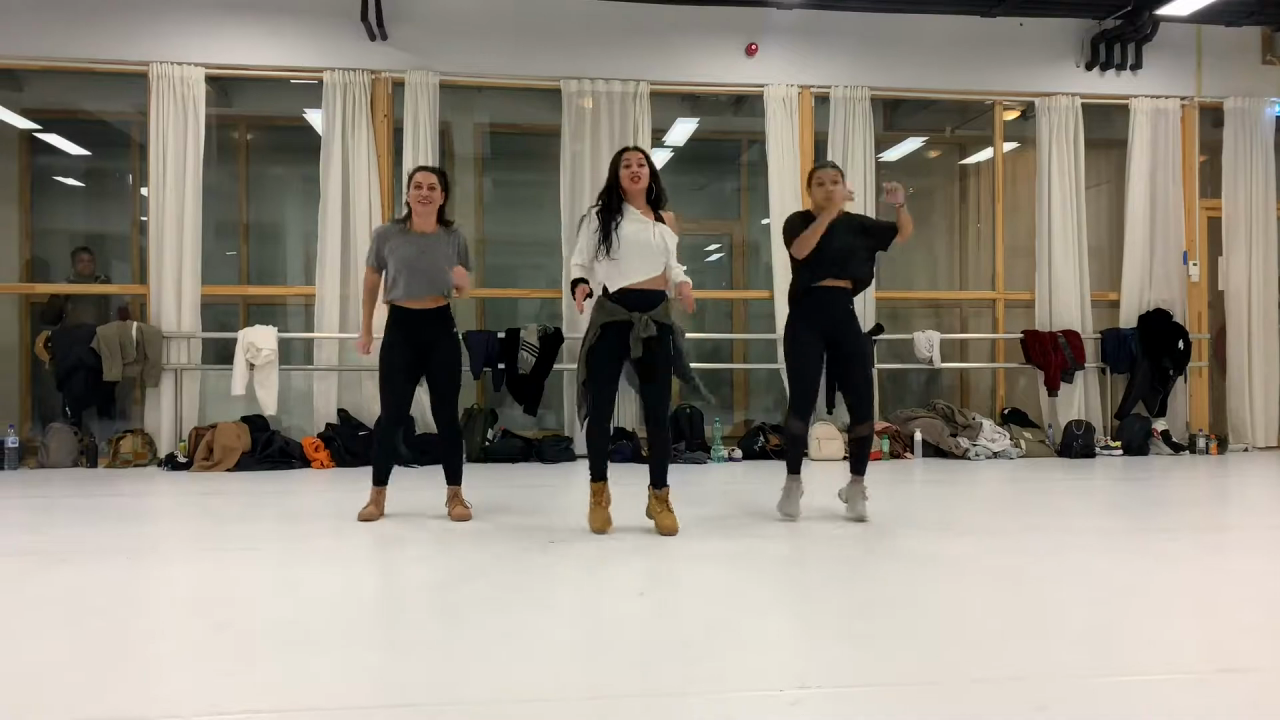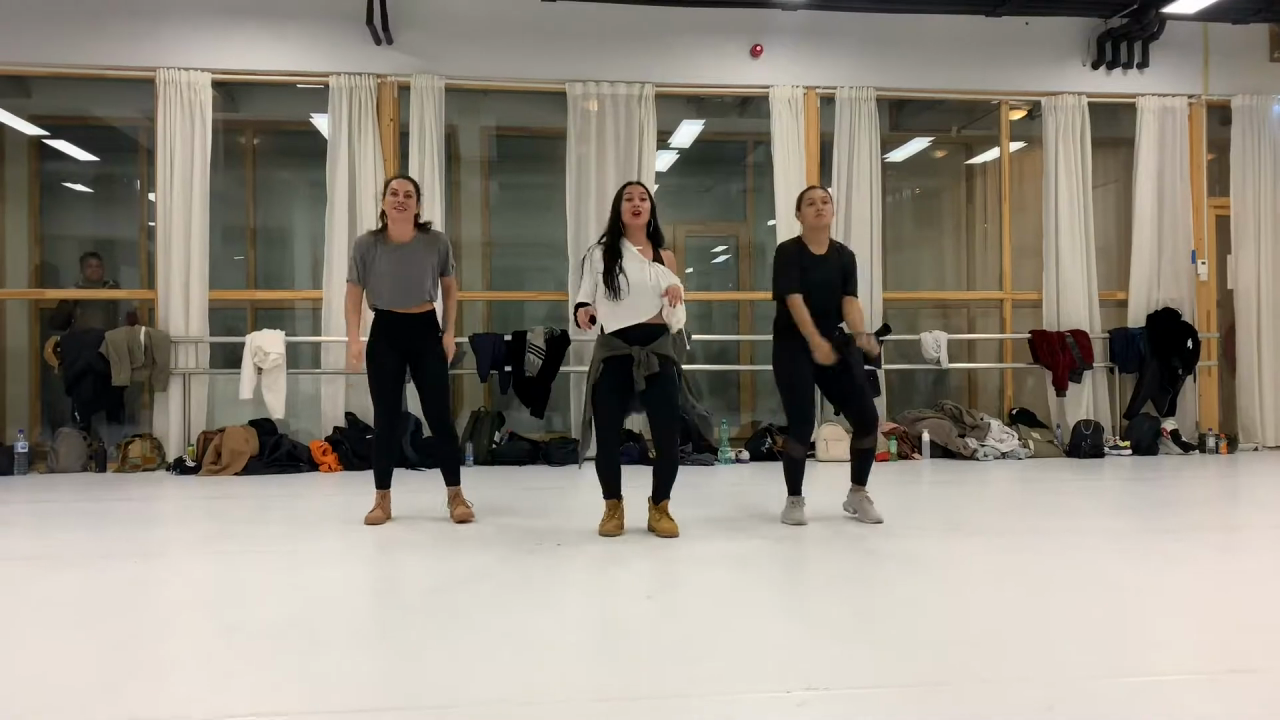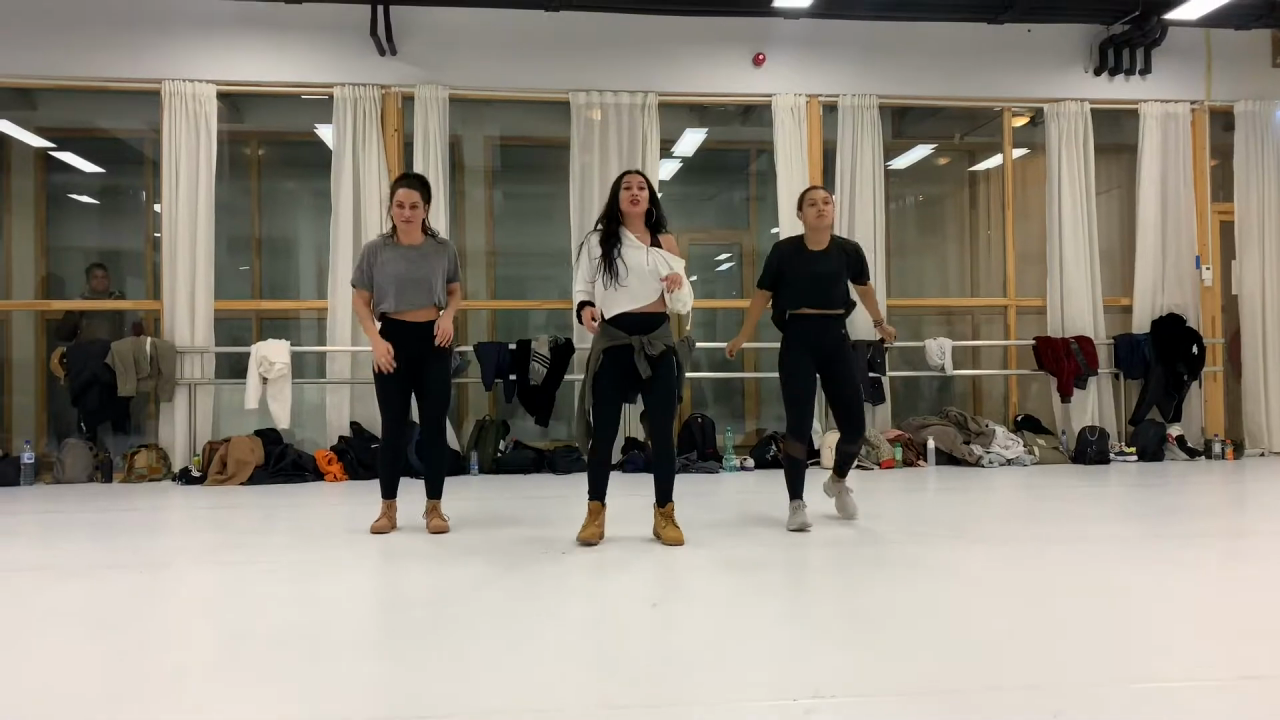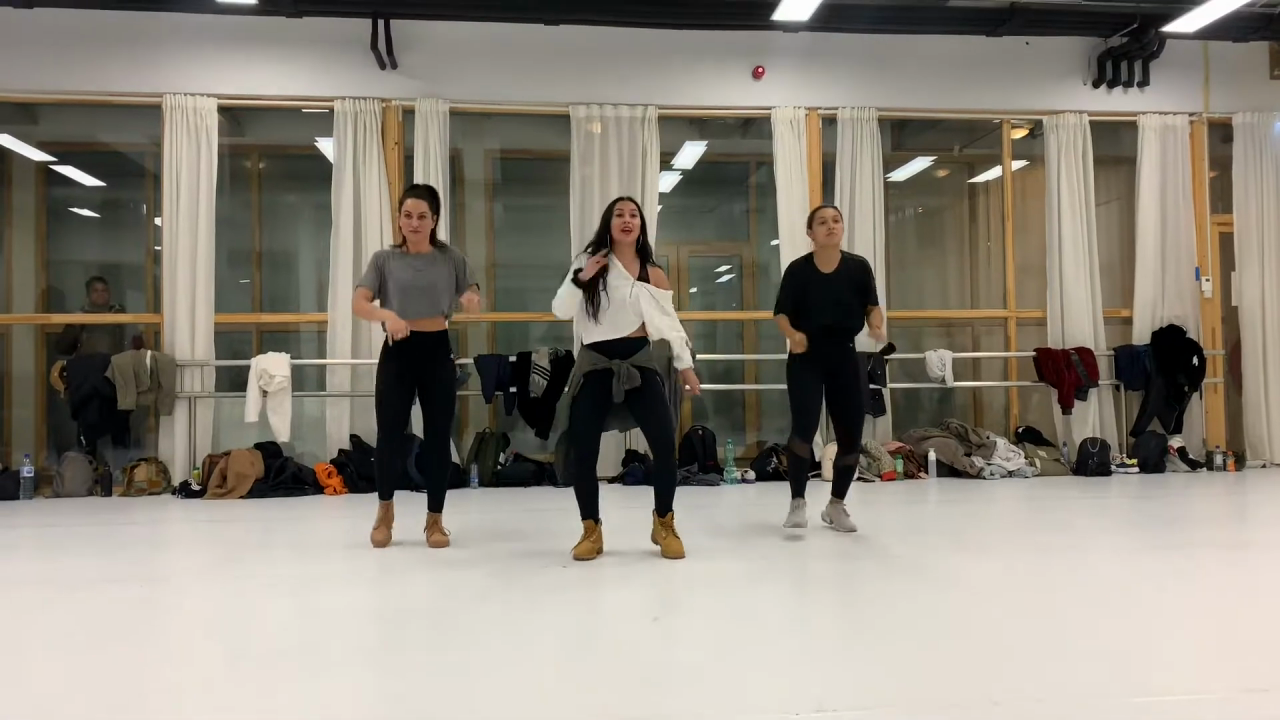
dt=0.3s
person 1, frame 1
left shoulder: (665, 220)
right shoulder: (600, 217)
right elbow: (580, 261)
left wrist: (682, 282)
right wrist: (579, 283)
left hip: (655, 317)
right hip: (611, 315)
left knee: (657, 409)
right knee: (601, 407)
left ankle: (658, 497)
right ankle: (599, 493)
person 1, frame 2
left shoulder: (665, 257)
right shoulder: (601, 253)
left elbow: (674, 318)
right elbow: (586, 295)
left wrist: (677, 297)
right wrist: (582, 310)
left hip: (657, 349)
right hip: (614, 350)
left knee: (668, 435)
right knee: (607, 437)
left ankle: (659, 508)
right ankle: (613, 507)
person 1, frame 3
left shoulder: (665, 243)
right shoulder: (598, 241)
right elbow: (582, 286)
left wrist: (679, 283)
right wrist: (586, 306)
left hip: (657, 338)
right hip: (613, 339)
left knee: (662, 430)
right knee: (603, 430)
left ankle: (664, 514)
right ankle: (596, 513)
person 1, frame 4
left shoulder: (654, 274)
right shoulder: (590, 261)
left elbow: (668, 320)
right elbow: (560, 308)
left wrist: (684, 364)
right wrist: (582, 277)
left hip: (639, 362)
right hip: (595, 364)
left knee: (665, 444)
right knee: (581, 453)
left ankle: (664, 524)
right ankle: (591, 530)
person 2, frame 1
left shoulder: (454, 238)
right shoulder: (387, 234)
left elbow: (462, 289)
right elbow: (372, 280)
left wrist: (463, 280)
right wrist: (366, 329)
left hip: (440, 328)
right hip: (400, 328)
left knee: (446, 414)
right knee: (392, 414)
left ankle: (455, 495)
right ankle: (377, 495)
person 2, frame 2
left shoulder: (436, 242)
right shoulder: (366, 244)
left elbow: (449, 287)
right elbow: (354, 297)
left wrist: (449, 332)
right wrist: (354, 340)
left hip: (426, 330)
right hip: (386, 333)
left knee: (439, 414)
right knee: (387, 417)
left ankle: (456, 495)
right ankle: (383, 499)
person 2, frame 3
left shoulder: (444, 250)
right shoulder: (374, 250)
left elbow: (455, 293)
right elbow: (361, 304)
left wrist: (449, 318)
right wrist: (375, 340)
left hip: (431, 343)
right hip: (393, 340)
left knee: (434, 426)
right knee: (394, 427)
left ankle: (434, 506)
right ankle: (388, 508)
person 2, frame 4
left shoulder: (451, 258)
right shoulder: (384, 259)
left elbow: (472, 295)
right elbow: (359, 304)
left wrist: (472, 300)
right wrist: (385, 313)
left hip: (437, 351)
right hip: (398, 352)
left knee: (437, 439)
right knee: (391, 437)
left ankle: (434, 520)
right ankle: (385, 512)
person 3, frame 1
left shoulder: (857, 224)
right shoulder: (799, 221)
left elbow: (905, 232)
right elbow: (800, 251)
left wrist: (899, 204)
right wrist: (828, 214)
left hip: (844, 315)
right hip: (806, 315)
left knee: (862, 403)
right knee: (802, 401)
left ankle: (855, 485)
right ankle: (793, 483)
person 3, frame 2
left shoulder: (844, 255)
right shoulder: (787, 251)
left elbow: (850, 303)
right elbow: (793, 299)
left wrist: (862, 335)
right wrist: (814, 341)
left hip: (834, 339)
right hip: (794, 343)
left knee: (867, 417)
right knee: (801, 423)
left ankle: (858, 493)
right ankle: (794, 500)
person 3, frame 3
left shoulder: (848, 250)
right shoulder: (785, 251)
left elbow: (864, 287)
right elbow: (763, 293)
left wrist: (881, 324)
right wrist: (743, 335)
left hip: (836, 339)
right hip: (797, 340)
left knee: (854, 423)
right knee: (800, 424)
left ankle: (838, 482)
right ankle: (796, 503)
person 3, frame 4
left shoulder: (858, 266)
right shoulder: (798, 270)
left elbow: (873, 308)
right elbow: (781, 314)
left wrist: (877, 326)
right wrist: (792, 334)
left hip: (843, 354)
right hip: (806, 355)
left knee: (851, 435)
right knee: (805, 425)
left ankle: (836, 504)
right ankle: (798, 502)
